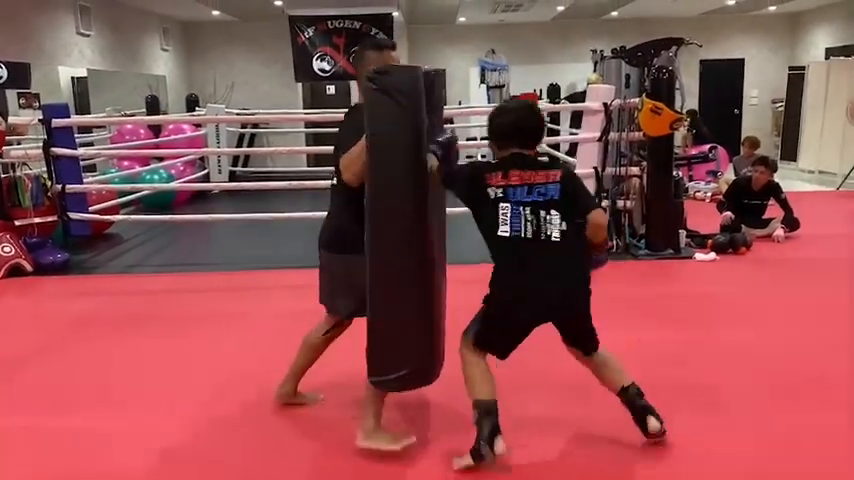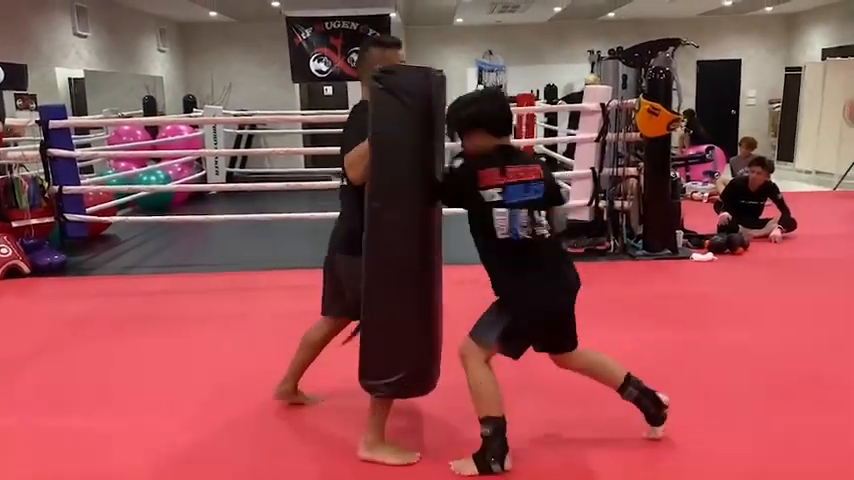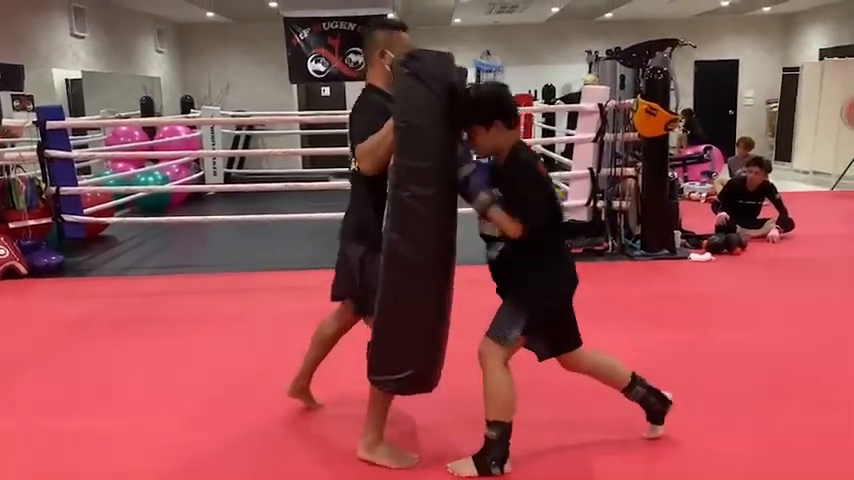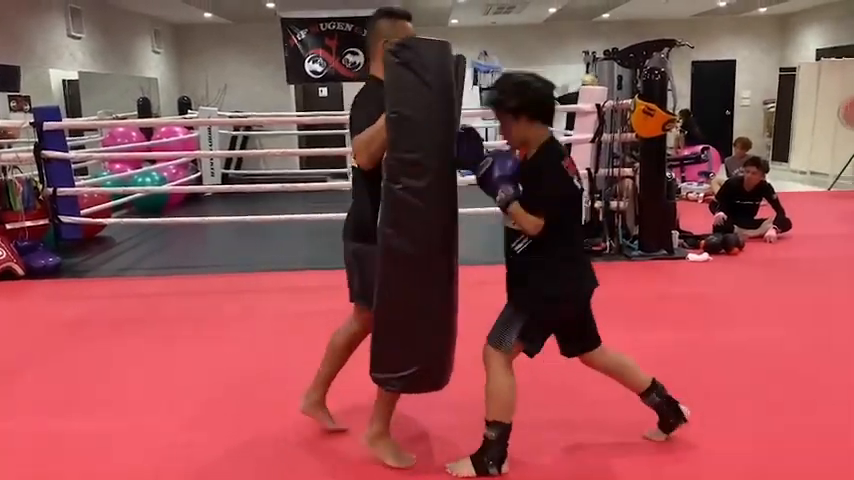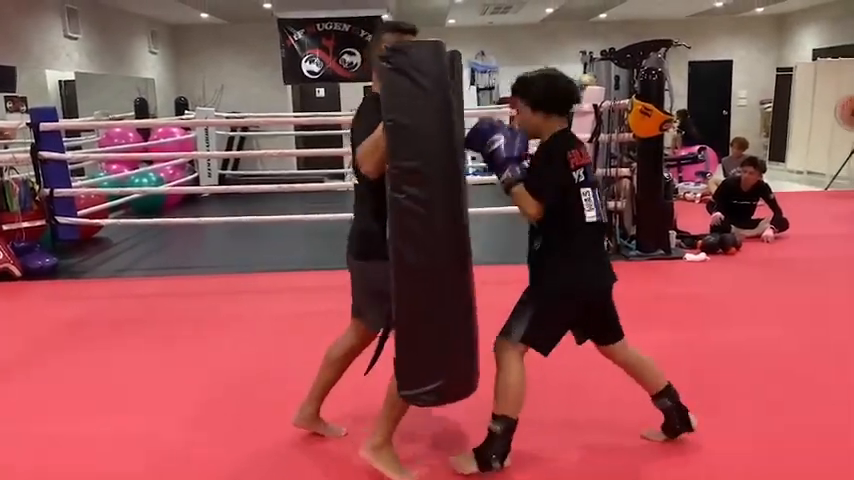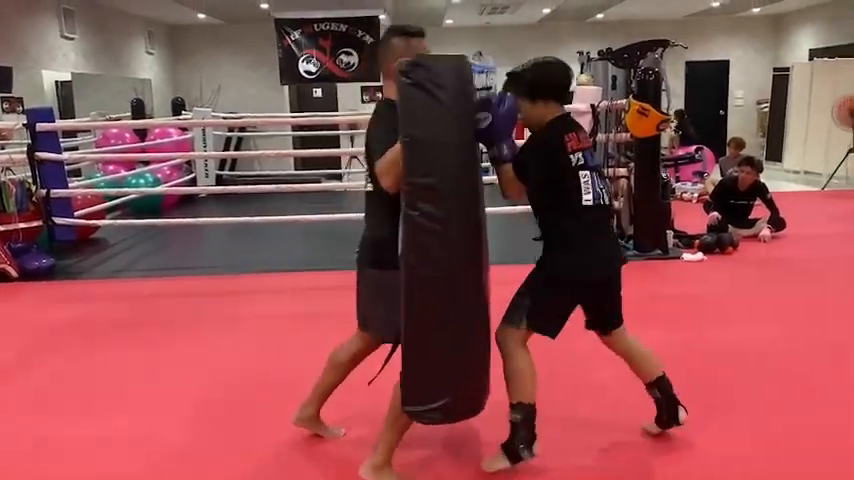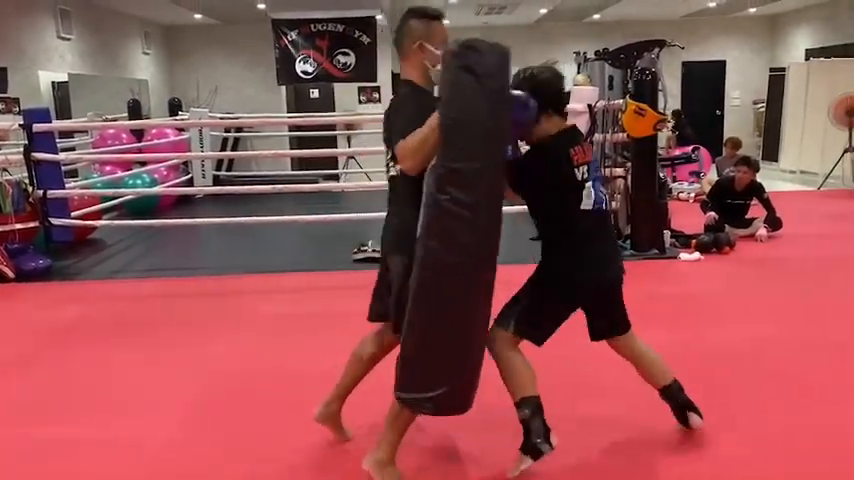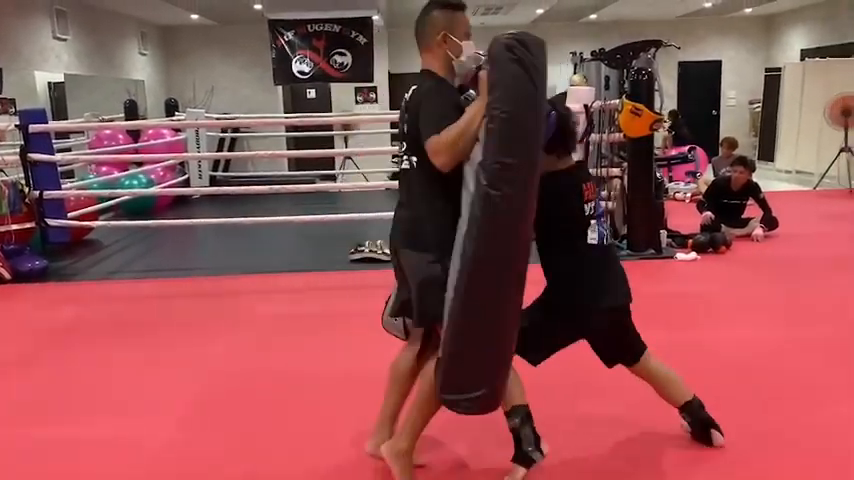
dt=0.1s
person 1, frame 1
left shoulder: (370, 119)
right shoulder: (359, 121)
right elbow: (351, 173)
left hip: (345, 239)
right hip: (351, 244)
left knee: (337, 320)
left ankle: (288, 387)
right ankle: (371, 427)
person 1, frame 2
left shoulder: (375, 119)
right shoulder: (364, 120)
right elbow: (355, 171)
left hip: (352, 241)
right hip: (363, 246)
left knee: (334, 320)
left ankle: (288, 385)
right ankle: (373, 441)
person 1, frame 3
left shoulder: (384, 104)
right shoulder: (373, 106)
left elbow: (390, 160)
right elbow: (369, 161)
left hip: (366, 231)
right hip: (375, 237)
left knee: (348, 312)
left ankle: (301, 382)
right ankle: (373, 441)
person 1, frame 4
left shoulder: (385, 96)
right shoulder: (373, 98)
right elbow: (364, 155)
left hip: (372, 228)
right hip: (376, 231)
left knee: (363, 317)
left ankle: (316, 398)
right ankle: (379, 433)
person 1, frame 5
left shoulder: (388, 107)
right shoulder: (375, 110)
right elbow: (369, 165)
left hip: (379, 242)
right hip: (380, 246)
left knee: (361, 330)
left ankle: (309, 411)
person 1, frame 6
left shoulder: (397, 117)
right shoulder: (389, 120)
right elbow: (389, 178)
left hip: (384, 252)
right hip: (394, 258)
left knee: (366, 337)
left ankle: (310, 411)
right ankle: (378, 464)
person 1, frame 7
left shoulder: (416, 101)
right shoulder: (414, 102)
left elbow: (422, 159)
right elbow: (410, 160)
left hip: (408, 240)
right hip: (418, 243)
left knee: (389, 332)
left ankle: (331, 409)
person 1, frame 8
left shoulder: (425, 92)
right shoulder: (436, 95)
right elbow: (444, 156)
right wrist: (484, 99)
left hip: (419, 234)
right hip: (430, 239)
left knee: (422, 339)
right knee: (445, 344)
left ankle: (384, 435)
person 2, frame 1
left shoulder: (481, 174)
right shoulder: (562, 175)
left elbow: (433, 171)
right elbow: (597, 222)
right wrist: (590, 254)
left hip: (517, 289)
right hip: (567, 282)
left knee: (471, 350)
right knee: (589, 353)
left ankle: (488, 439)
right ankle: (646, 416)
person 2, frame 2
left shoulder: (473, 173)
right shoulder: (536, 168)
right elbow: (553, 205)
left hip: (525, 289)
right hip: (559, 279)
left knee: (474, 352)
right knee: (567, 355)
right ankle: (651, 403)
person 2, frame 3
left shoulder: (519, 169)
right shoulder: (511, 162)
left elbow: (514, 229)
left wrist: (481, 196)
left hip: (542, 279)
right hip: (541, 278)
left knee: (493, 352)
right knee: (570, 355)
right ankle: (654, 400)
person 2, frame 4
left shoulder: (548, 164)
right shoulder: (539, 158)
left elbow: (532, 225)
left wrist: (503, 190)
right wrist: (499, 177)
left hip: (552, 280)
right hip: (566, 277)
left knee: (496, 354)
right knee: (591, 353)
right ankle: (667, 407)
person 2, frame 5
left shoulder: (552, 154)
right shoulder: (571, 147)
left elbow: (532, 210)
right elbow: (548, 195)
left wrist: (506, 165)
right wrist: (509, 159)
left hip: (562, 274)
right hip: (592, 269)
left knee: (509, 348)
right knee: (615, 346)
left ankle: (492, 452)
right ankle: (677, 414)
person 2, frame 6
left shoulder: (546, 138)
right shoulder: (573, 132)
left elbow: (514, 190)
right elbow: (544, 180)
left wrist: (500, 146)
right wrist: (502, 141)
left hip: (569, 259)
right hip: (602, 254)
left knee: (511, 336)
right knee: (613, 333)
left ankle: (521, 441)
right ankle: (669, 407)
person 2, frame 7
left shoulder: (544, 154)
right shoulder: (577, 141)
left elbow: (506, 188)
right elbow: (528, 179)
left hip: (567, 268)
right hip: (602, 262)
left knee: (502, 338)
right knee: (622, 338)
left ankle: (536, 433)
right ankle: (684, 408)
person 2, frame 8
left shoulder: (553, 188)
right shoulder: (579, 175)
left hip: (573, 297)
right hip: (610, 289)
right knee: (639, 360)
right ankle: (704, 424)
